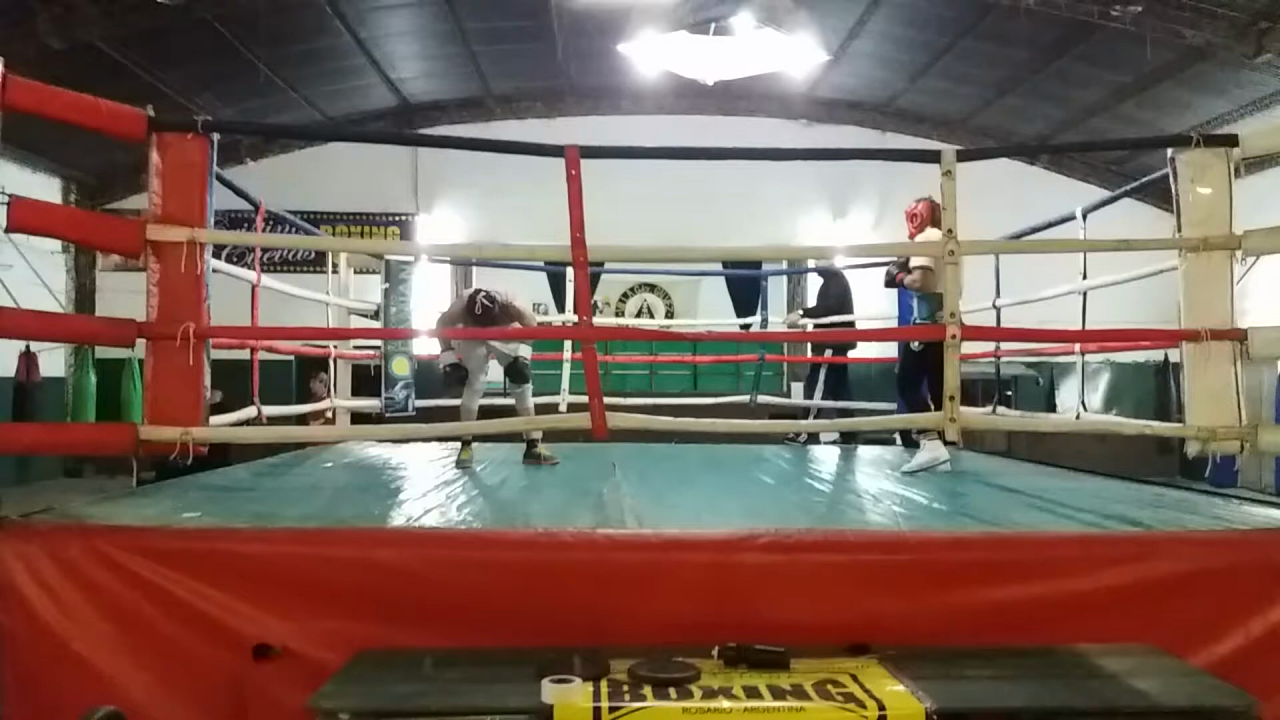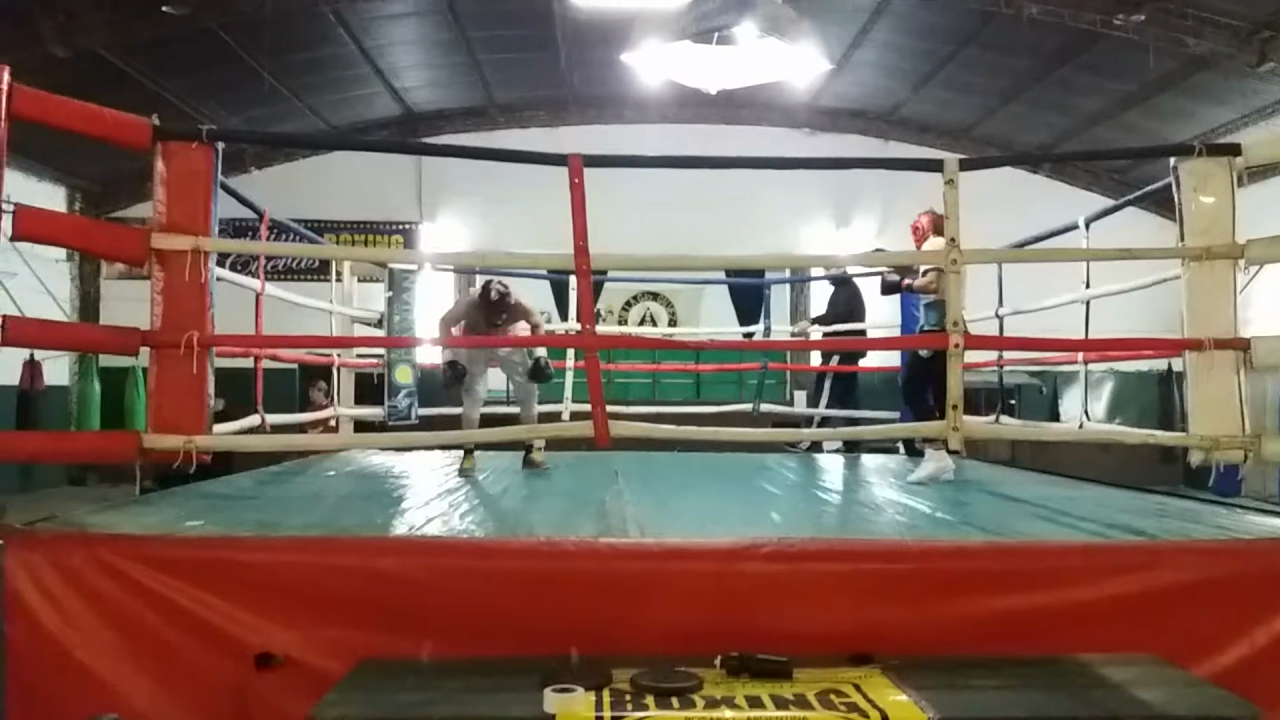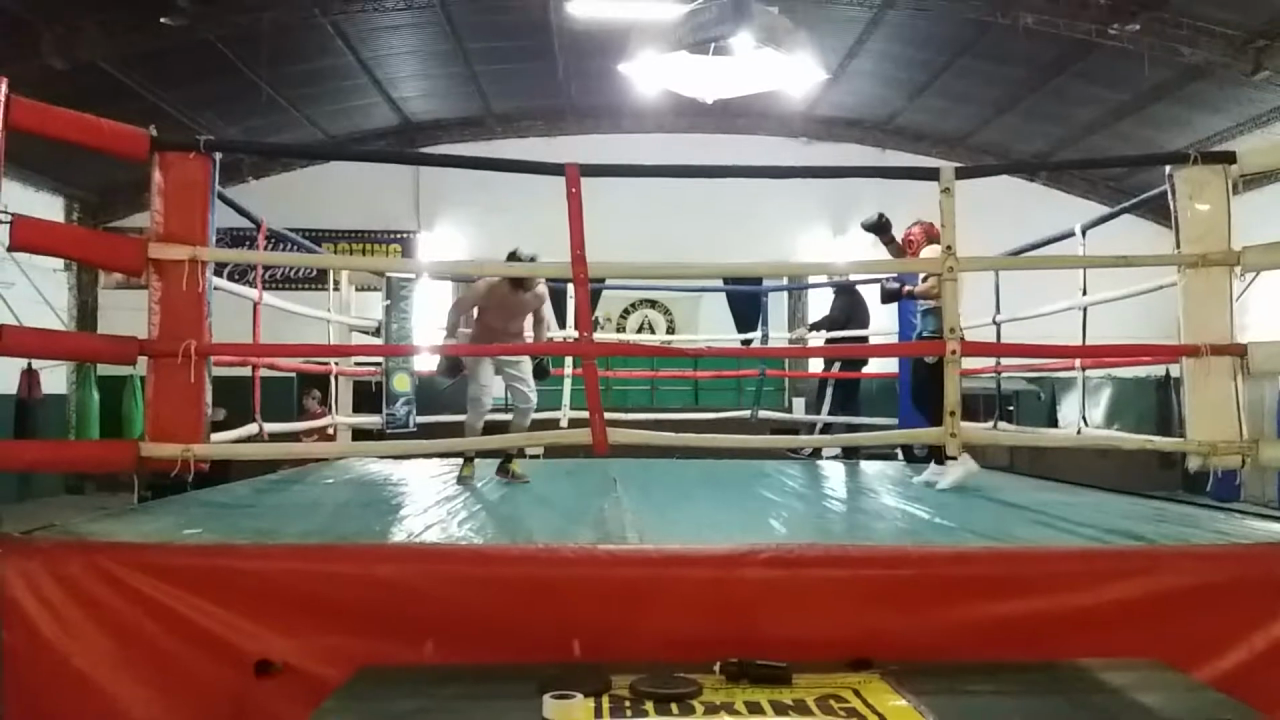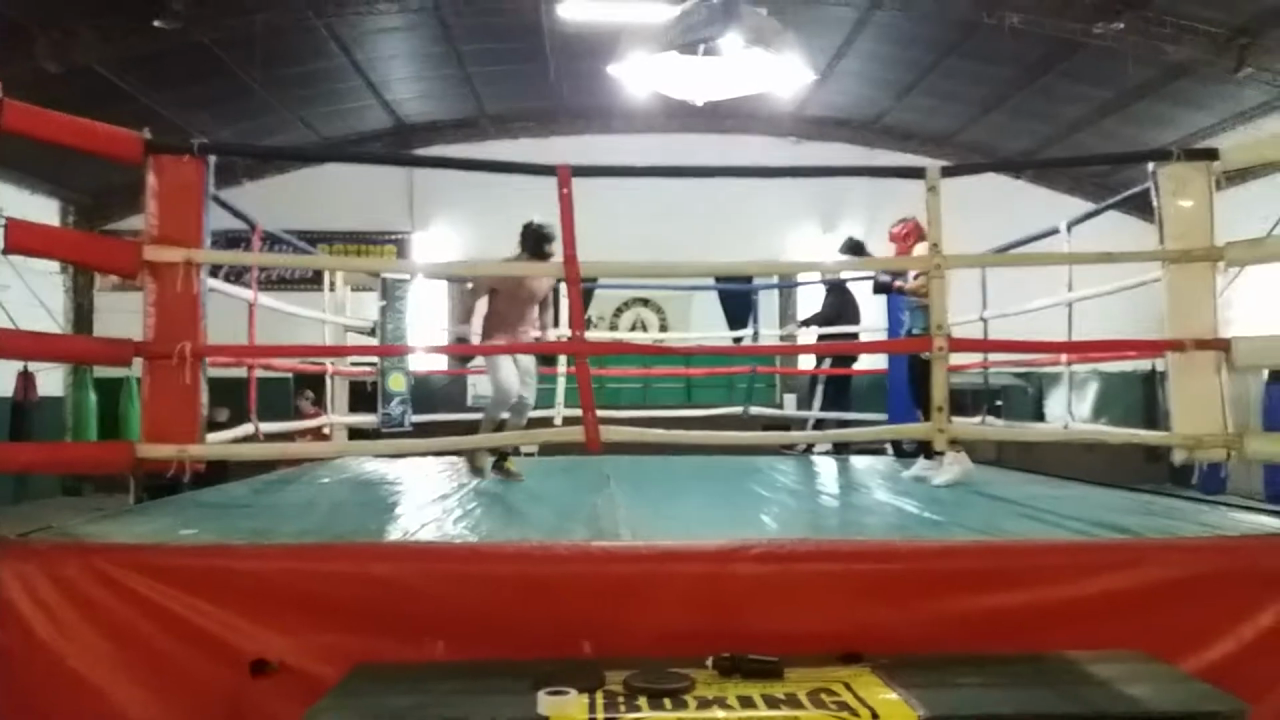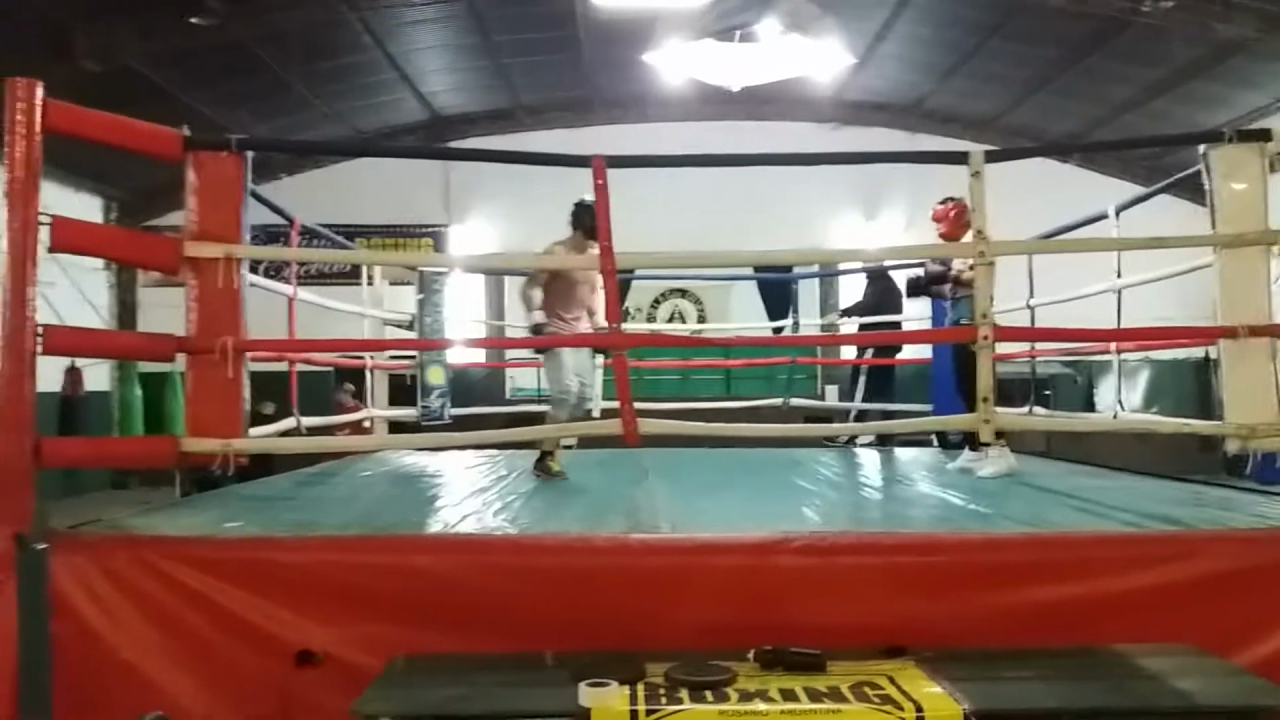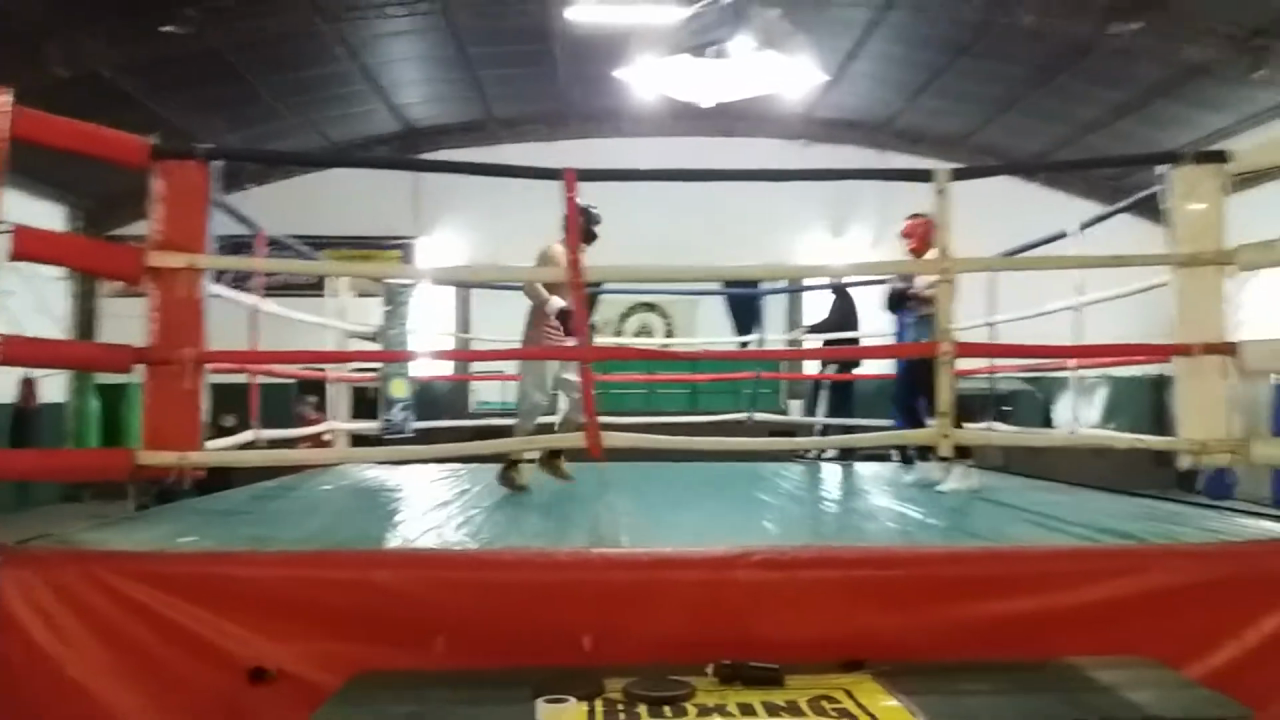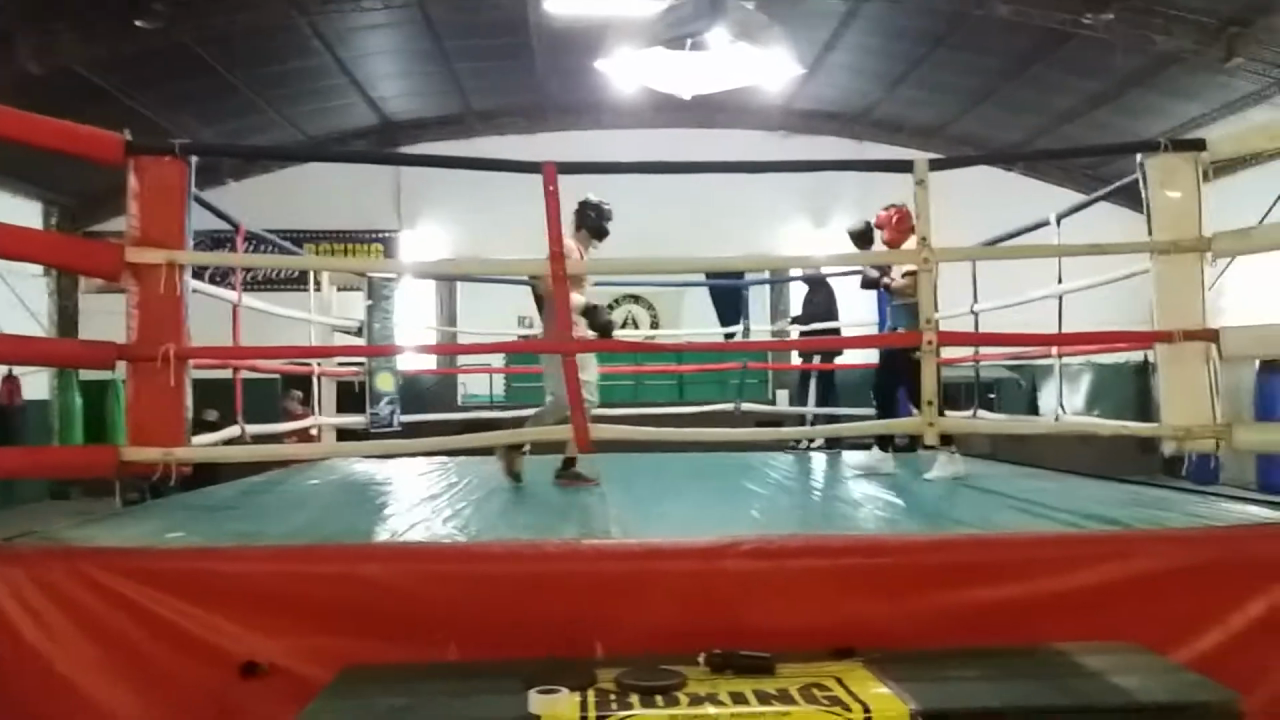
dt=0.2s
person 1, frame 1
left shoulder: (925, 238)
left elbow: (919, 282)
left wrist: (899, 277)
right wrist: (907, 266)
left hip: (929, 322)
left knee: (908, 382)
right knee: (938, 388)
left ankle: (930, 443)
right ankle: (940, 450)
person 1, frame 2
left shoulder: (933, 245)
right shoulder: (944, 248)
left elbow: (932, 283)
right elbow: (920, 272)
left wrist: (903, 283)
right wrist: (897, 266)
left hip: (936, 328)
right hip: (948, 329)
left knee: (913, 390)
right knee: (939, 395)
left ankle: (935, 452)
right ankle: (941, 460)
person 1, frame 3
left shoulder: (930, 252)
right shoulder: (932, 255)
left elbow: (933, 289)
right elbow: (905, 256)
left wrist: (903, 291)
right wrist: (885, 235)
left hip: (934, 335)
right hip: (936, 335)
left knee: (925, 399)
right knee: (931, 400)
left ankle: (960, 458)
right ankle: (940, 463)
person 1, frame 4
left shoulder: (922, 251)
right shoulder: (918, 257)
left elbow: (925, 288)
right elbow: (897, 277)
left wrist: (894, 285)
left hip: (925, 333)
right hip: (920, 333)
left knee: (926, 395)
right knee: (923, 396)
left ankle: (955, 456)
right ankle: (929, 459)
person 1, frame 5
left shoulder: (971, 241)
right shoulder: (956, 246)
left wrist: (947, 276)
right wrist: (929, 287)
left hip: (970, 324)
right hip: (960, 325)
left knee: (974, 388)
right knee: (967, 388)
left ankle: (1000, 452)
right ankle: (975, 450)
person 1, frame 6
left shoulder: (934, 258)
right shoulder: (922, 262)
left elbow: (939, 294)
left wrist: (909, 292)
right wrist: (904, 294)
left hip: (930, 342)
right hip: (917, 341)
left knee: (938, 404)
right knee: (904, 399)
left ankle: (963, 468)
right ankle: (926, 459)
person 1, frame 7
left shoulder: (912, 247)
right shoulder: (899, 252)
left elbow: (909, 285)
right elbow: (889, 281)
left wrist: (881, 279)
left hip: (910, 331)
right hip: (897, 330)
left knee: (919, 393)
right knee: (882, 390)
left ankle: (949, 455)
right ankle: (883, 452)
person 2, frame 1
left shoulder: (511, 308)
right shoulder: (462, 307)
left elbow: (531, 326)
right elbow: (442, 324)
left wrist: (522, 356)
right wrist: (448, 359)
right hip: (474, 338)
left knee: (522, 384)
right knee: (473, 386)
left ankle: (533, 446)
right ankle: (466, 446)
person 2, frame 2
left shoulder: (520, 308)
right shoulder: (468, 305)
left elbow: (538, 325)
right elbow: (445, 324)
left wrist: (539, 355)
right wrist: (449, 357)
right hip: (475, 344)
left knee: (528, 389)
right knee: (473, 393)
left ankle: (531, 451)
right ankle: (468, 455)
person 2, frame 3
left shoulder: (539, 292)
right shoulder: (486, 289)
left elbow: (540, 319)
right elbow: (457, 310)
left wrist: (541, 353)
right wrist: (451, 343)
right hip: (483, 347)
left knee: (526, 402)
right knee: (479, 403)
left ankle: (508, 461)
right ankle: (468, 462)
person 2, frame 4
left shoulder: (548, 275)
right shoulder: (500, 273)
right elbow: (471, 298)
left wrist: (546, 337)
right wrist: (462, 333)
left hip: (525, 342)
right hip: (497, 340)
left knee: (525, 402)
right knee: (506, 393)
left ankle: (503, 458)
right ankle: (479, 448)
person 2, frame 5
left shoulder: (595, 256)
right shoulder: (557, 253)
right elbow: (530, 288)
left wrist: (599, 323)
right wrist: (537, 321)
left hip: (581, 334)
right hip: (555, 334)
left knee: (583, 398)
right knee: (566, 394)
left ankle: (549, 443)
right ankle: (545, 458)
person 2, frame 6
right shoulder: (554, 254)
right elbow: (531, 286)
left wrist: (578, 322)
right wrist: (558, 309)
left hip: (565, 342)
right hip: (542, 340)
left knee: (581, 398)
right knee: (535, 404)
left ankle: (553, 457)
right ankle: (511, 467)
person 2, frame 7
left shoulder: (583, 251)
right shoulder: (564, 248)
right elbow: (544, 285)
left wrist: (596, 315)
right wrist: (581, 305)
left hip: (579, 337)
left knee: (587, 400)
right knee: (562, 402)
left ankle: (568, 467)
right ankle: (514, 448)
person 3, frame 1
left shoulder: (835, 280)
right shoulder: (836, 280)
left elbow: (829, 307)
left wrist: (802, 313)
right wrist: (804, 316)
left hip: (832, 341)
right hip: (836, 341)
left knee: (816, 385)
right knee: (840, 389)
left ankle: (805, 432)
right ankle: (848, 434)
person 3, frame 2
left shoulder: (844, 287)
right shoulder: (851, 288)
left elbow: (838, 314)
left wrist: (811, 322)
left hip: (840, 349)
right hip: (849, 349)
left knee: (824, 392)
right knee: (848, 396)
left ankle: (809, 440)
right ankle: (851, 442)
person 3, frame 3
left shoulder: (845, 295)
right shoulder: (855, 297)
left elbow: (835, 318)
left wrist: (809, 328)
right hip: (853, 356)
left knee: (828, 400)
right knee: (849, 403)
left ankle: (812, 447)
right ankle: (850, 450)
person 3, frame 4
left shoulder: (836, 293)
right shoulder: (847, 295)
left elbow: (825, 316)
left wrist: (800, 324)
left hip: (833, 352)
right hip: (844, 351)
left knee: (820, 395)
right knee: (840, 398)
left ankle: (807, 442)
right ankle: (841, 444)
person 3, frame 5
left shoulder: (878, 280)
right shoulder: (890, 284)
left elbow: (867, 305)
left wrist: (841, 314)
left hip: (875, 343)
right hip: (887, 343)
left knee: (860, 385)
right knee: (884, 389)
left ankle: (849, 434)
right ankle: (885, 437)
person 3, frame 6
left shoulder: (842, 298)
right shoulder: (845, 298)
left elbow: (833, 323)
left wrist: (806, 330)
right hip: (844, 357)
left knee: (821, 398)
right knee: (843, 404)
right ankle: (846, 450)
person 3, frame 7
left shoulder: (820, 287)
right shoulder: (820, 287)
left elbow: (812, 316)
left wrist: (790, 321)
left hip: (820, 351)
right hip: (823, 349)
left knee: (810, 392)
right knee: (828, 396)
left ankle: (807, 438)
right ankle: (831, 439)
